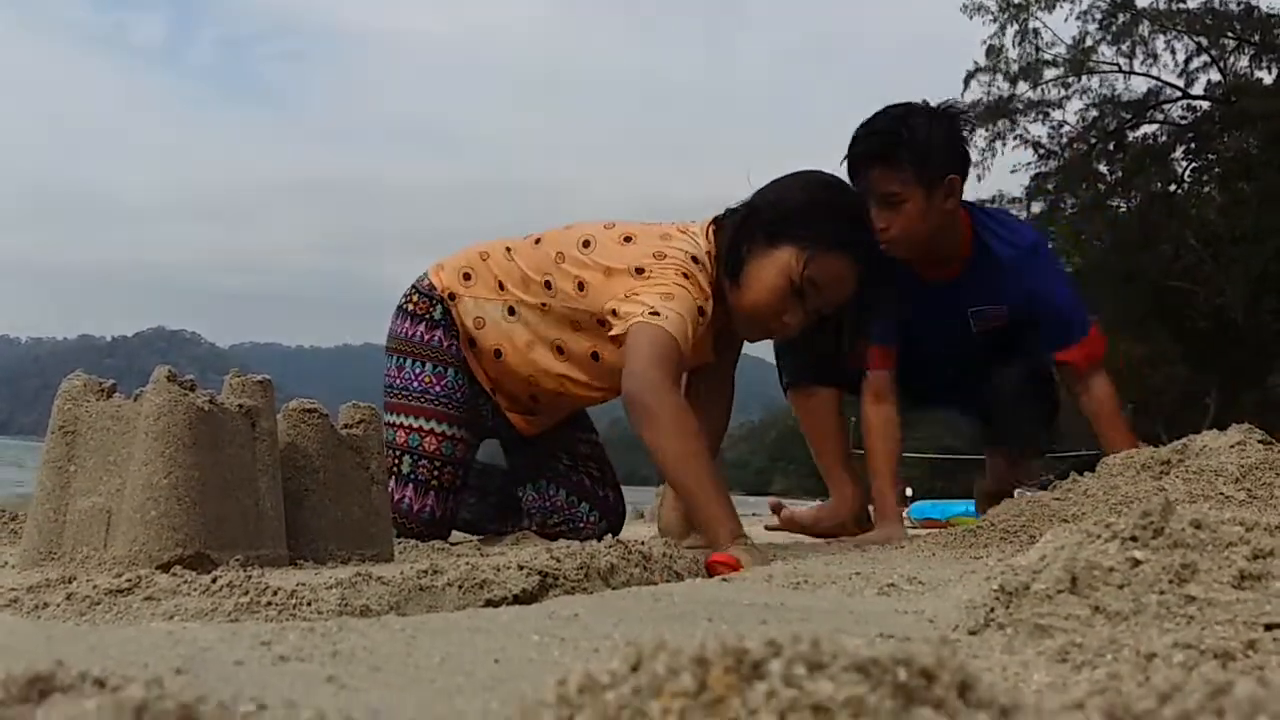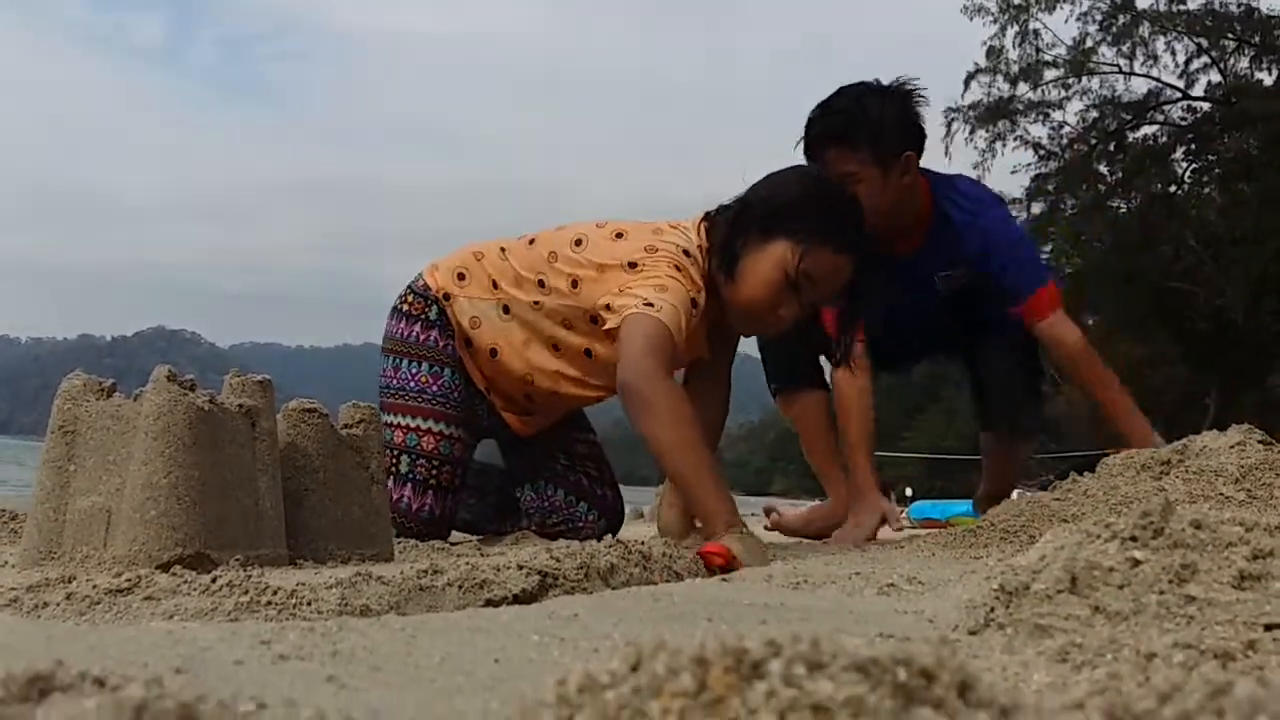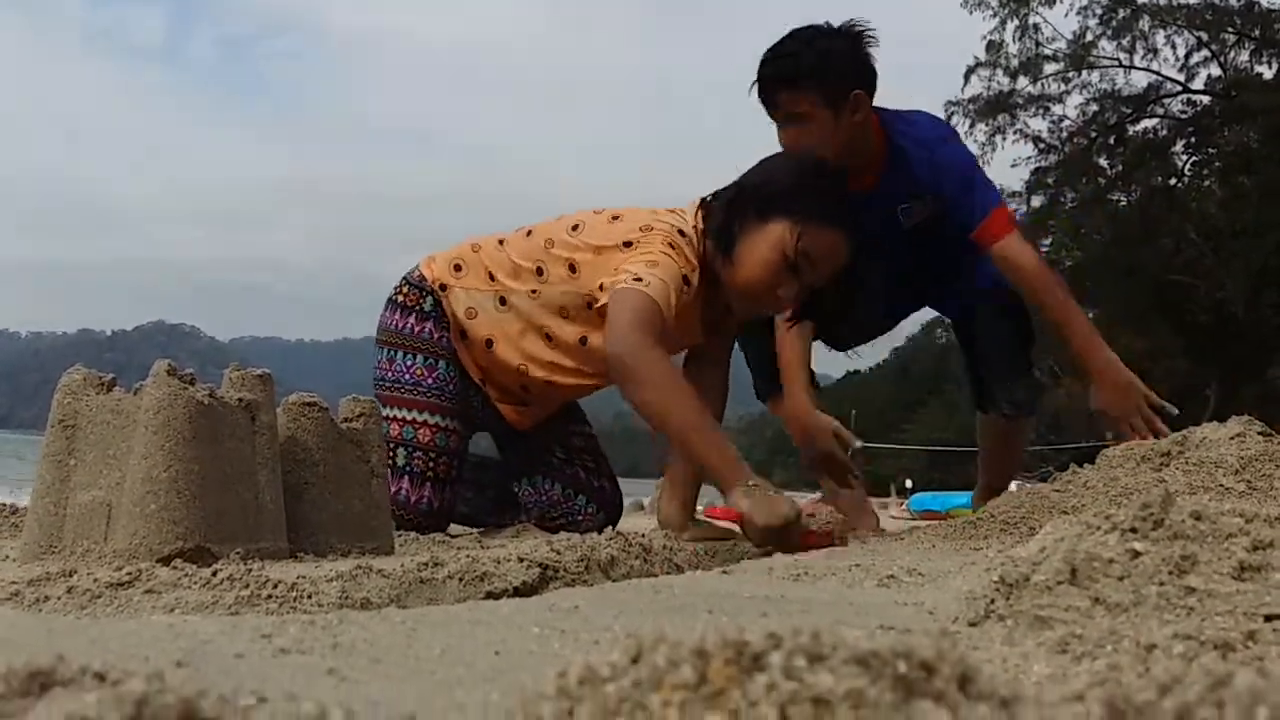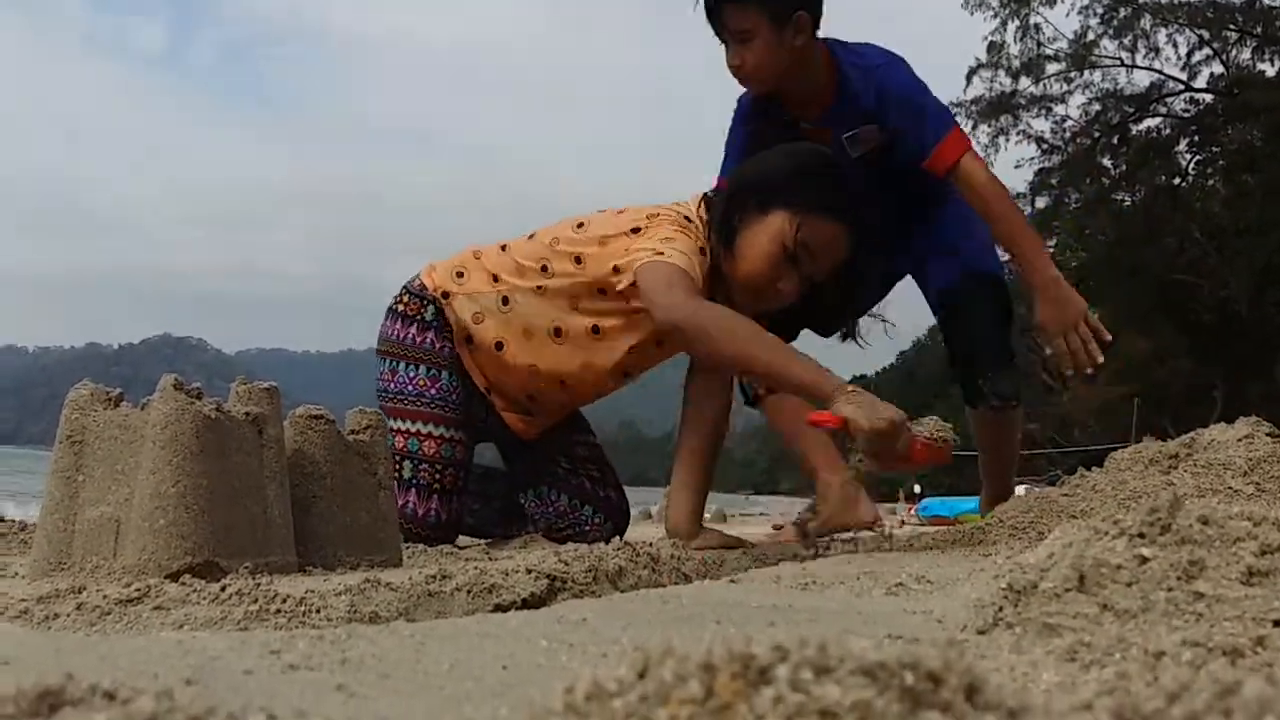
dt=0.1s
person 1, frame 1
left shoulder: (725, 291)
right shoulder: (678, 277)
left elbow: (708, 404)
right elbow: (647, 391)
right wrist: (733, 540)
right hip: (450, 322)
left knee: (591, 523)
right knee: (413, 518)
left ankle: (468, 496)
person 1, frame 2
left shoulder: (719, 289)
right shoulder: (671, 271)
left elbow: (704, 400)
right elbow: (641, 379)
right wrist: (729, 530)
left knee: (591, 523)
right knee: (410, 521)
left ankle: (456, 491)
person 1, frame 3
left shoulder: (715, 287)
right shoulder: (668, 250)
left elbow: (704, 387)
right elbow: (631, 352)
right wrist: (740, 483)
right hip: (438, 323)
left knee: (591, 514)
right knee: (412, 513)
left ankle: (457, 483)
person 1, frame 4
left shoulder: (721, 279)
right shoulder: (675, 238)
left elbow: (710, 389)
right elbow: (682, 314)
right wrist: (837, 392)
right hip: (440, 326)
left knee: (596, 526)
right knee: (418, 525)
left ankle: (454, 481)
person 2, frame 1
left shoulder: (1018, 251)
left elbow: (1087, 379)
right elbow: (879, 393)
right wrist: (887, 518)
left hip: (996, 363)
right hip: (919, 366)
left knee: (1017, 388)
right knee: (800, 327)
left ankle: (995, 506)
right ankle: (848, 500)
person 2, frame 2
left shoulder: (970, 214)
left elbow: (1056, 330)
right elbow: (852, 362)
left wrist: (1148, 453)
right wrist: (867, 494)
left hip: (977, 323)
right hip: (892, 329)
left knee: (1006, 361)
right knee: (784, 329)
left ankle: (993, 510)
right ankle: (847, 498)
person 2, frame 3
left shoulder: (927, 150)
left elbow: (1014, 255)
left wrist: (1106, 370)
right wrist: (796, 402)
left hip: (960, 263)
right hip: (872, 276)
left knee: (1002, 344)
right knee: (758, 323)
left ankle: (988, 503)
right ankle: (844, 494)
person 2, frame 4
left shoulder: (876, 75)
right shoulder: (756, 113)
left elbow: (970, 174)
left wrist: (1047, 283)
left hip: (932, 218)
left knee: (976, 315)
left ankle: (999, 504)
right ankle: (839, 492)
